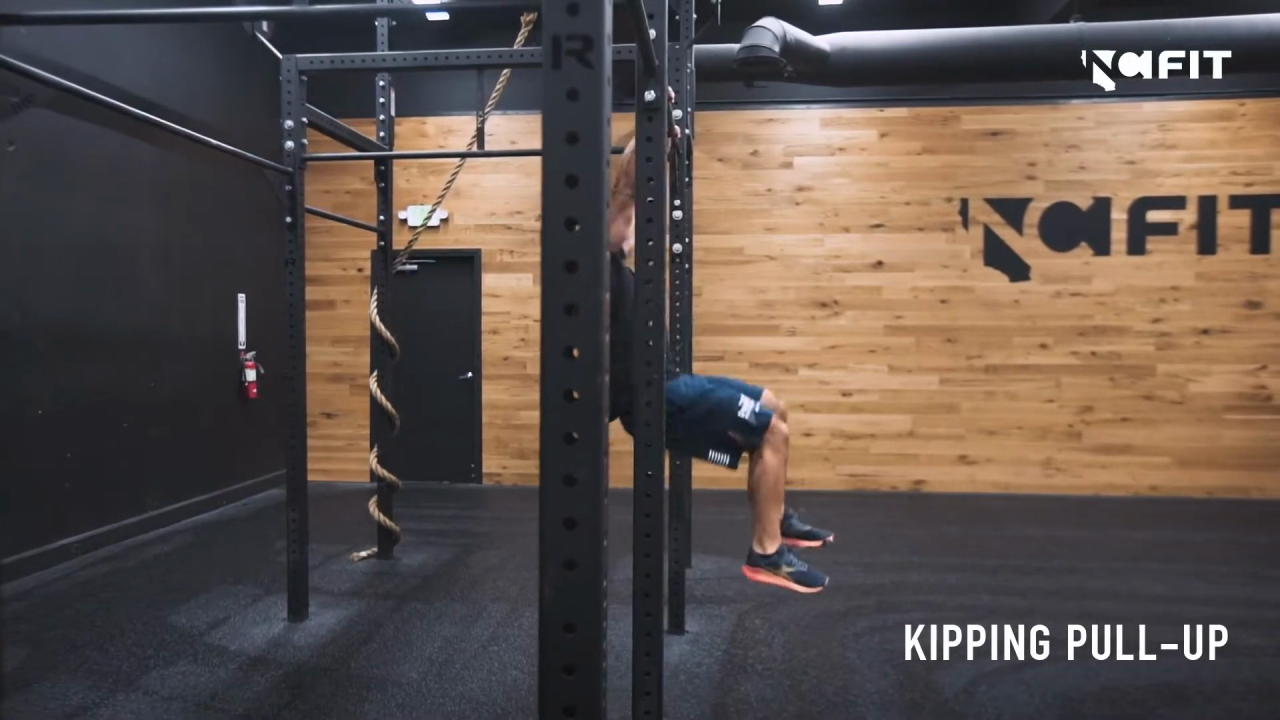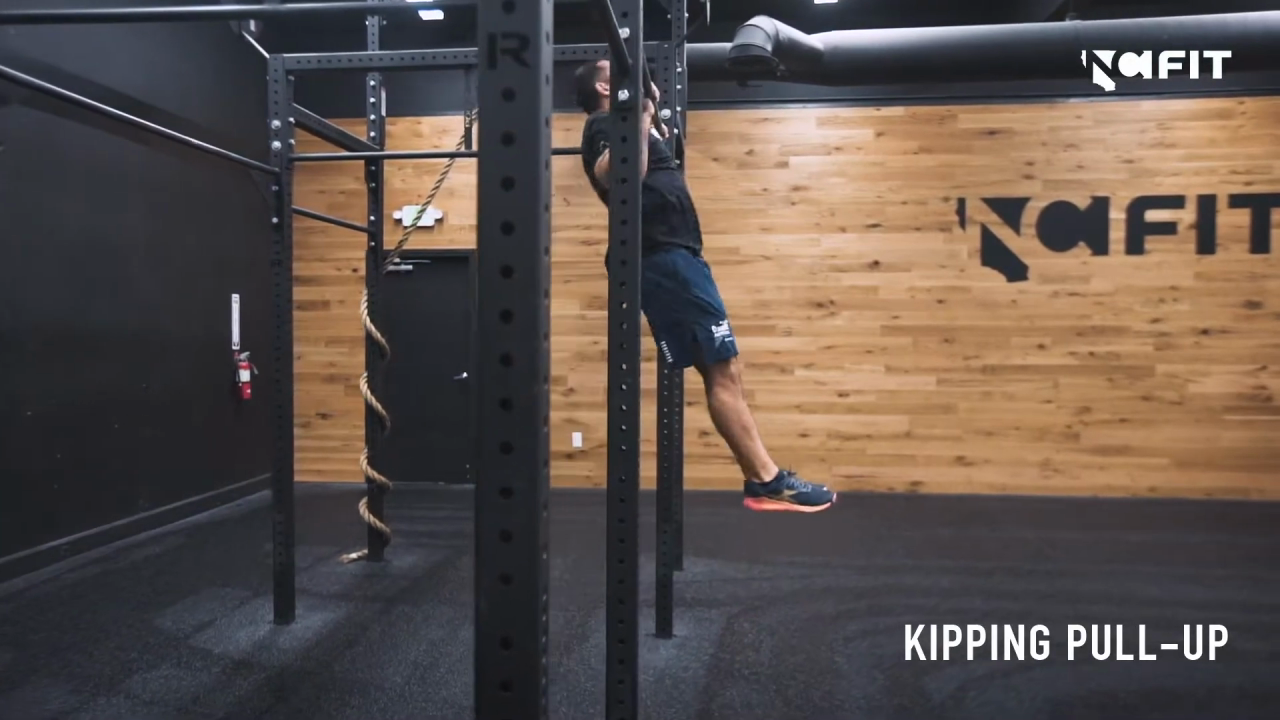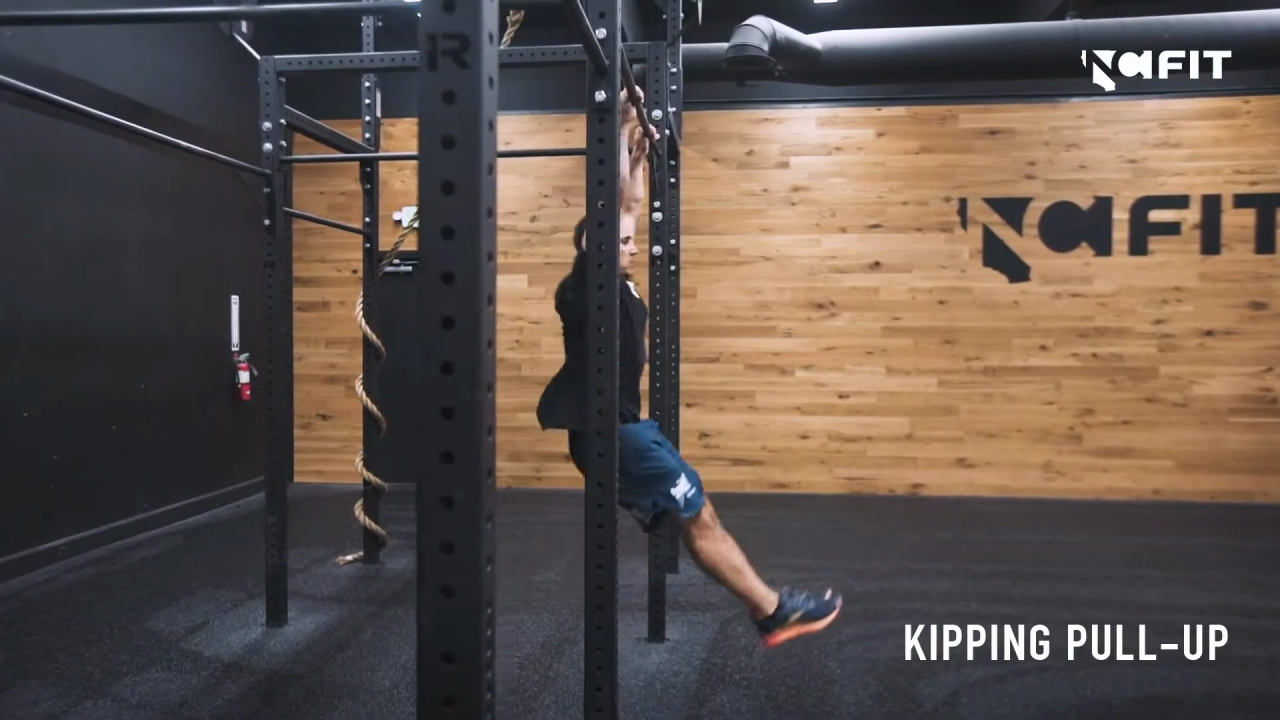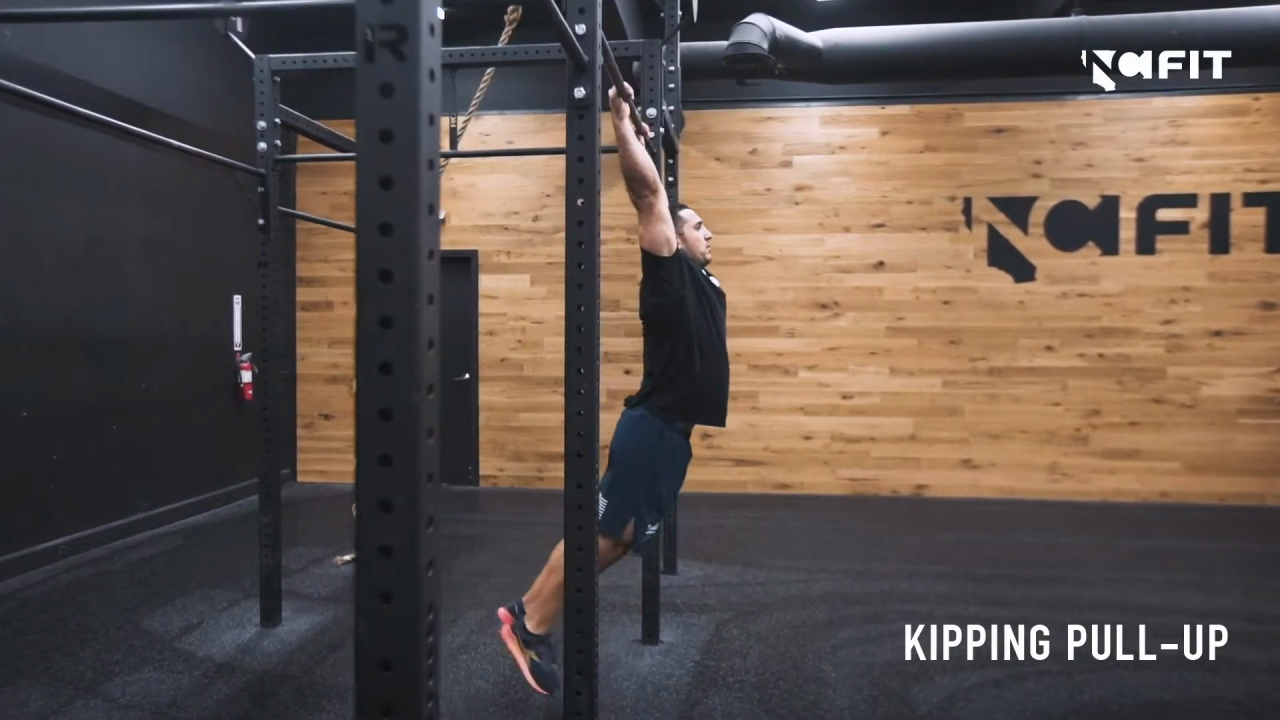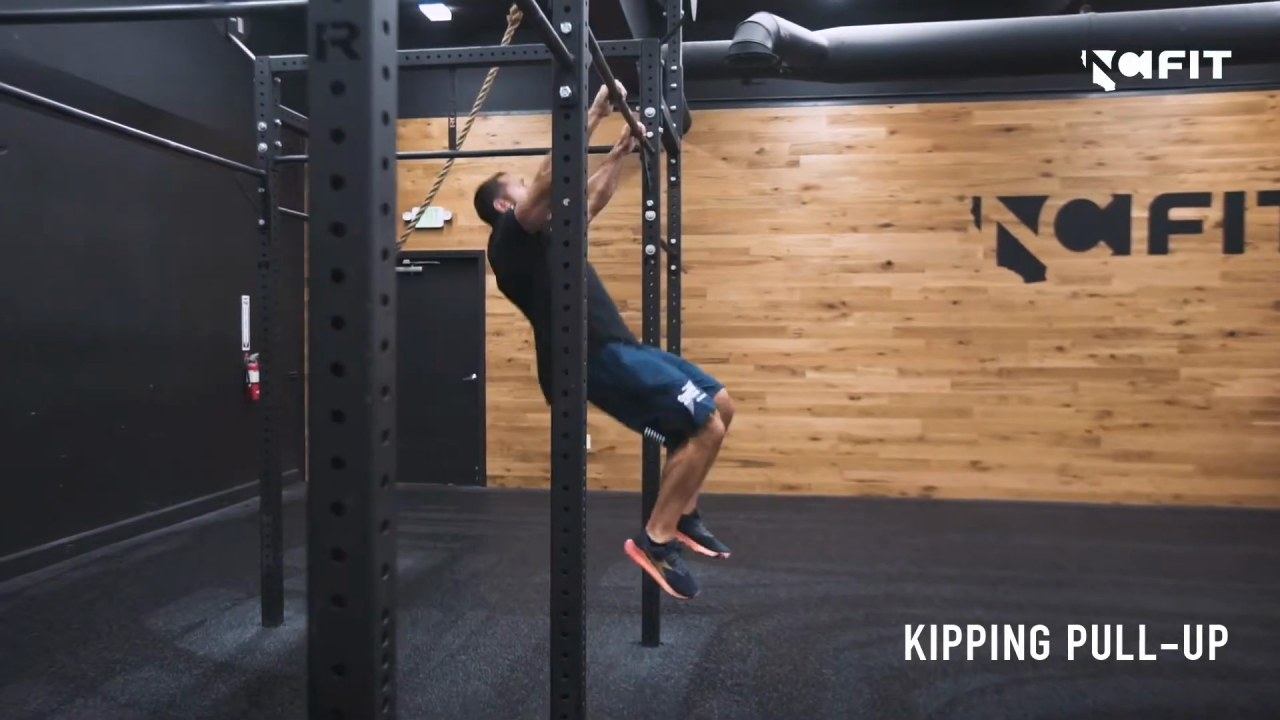
dt=0.4s
person 1, frame 1
left shoulder: (610, 267)
left elbow: (624, 207)
right elbow: (621, 189)
left hip: (664, 387)
right hip: (657, 393)
left knee: (772, 410)
right knee: (774, 430)
left ankle: (779, 520)
right ankle: (766, 551)
person 1, frame 2
left shoulder: (617, 132)
right shoulder: (603, 126)
left elbow: (659, 178)
right elbow: (618, 172)
left wrist: (650, 128)
right wrist: (642, 113)
left hip: (673, 256)
right hip: (665, 256)
left knee: (721, 368)
right knee: (721, 369)
left ankle: (769, 478)
right ankle: (767, 481)
person 1, frame 3
left shoulder: (612, 287)
right shoulder: (586, 285)
left elbow: (632, 202)
right elbow: (614, 203)
left wrist: (638, 150)
right wrist: (622, 129)
left hip: (620, 426)
right hip: (608, 429)
left knee: (694, 515)
right knee: (697, 516)
left ankle: (772, 605)
right ankle: (774, 611)
person 1, frame 4
left shoulder: (691, 278)
right shoulder: (669, 272)
left elbow: (653, 191)
right elbow: (649, 191)
left wrist: (635, 134)
right wrist: (618, 120)
left hip: (667, 427)
right hip: (654, 424)
left knee: (624, 537)
right knee: (611, 534)
left ankle: (537, 624)
right ankle: (528, 621)
person 1, frame 5
left shoulder: (535, 239)
right shoulder: (511, 239)
left elbow: (592, 203)
right elbow: (552, 180)
left wrist: (620, 153)
right wrist: (593, 113)
left hip: (616, 347)
right hip: (605, 355)
left knee: (717, 408)
right knee: (709, 421)
left ankle: (680, 517)
right ankle: (659, 536)
